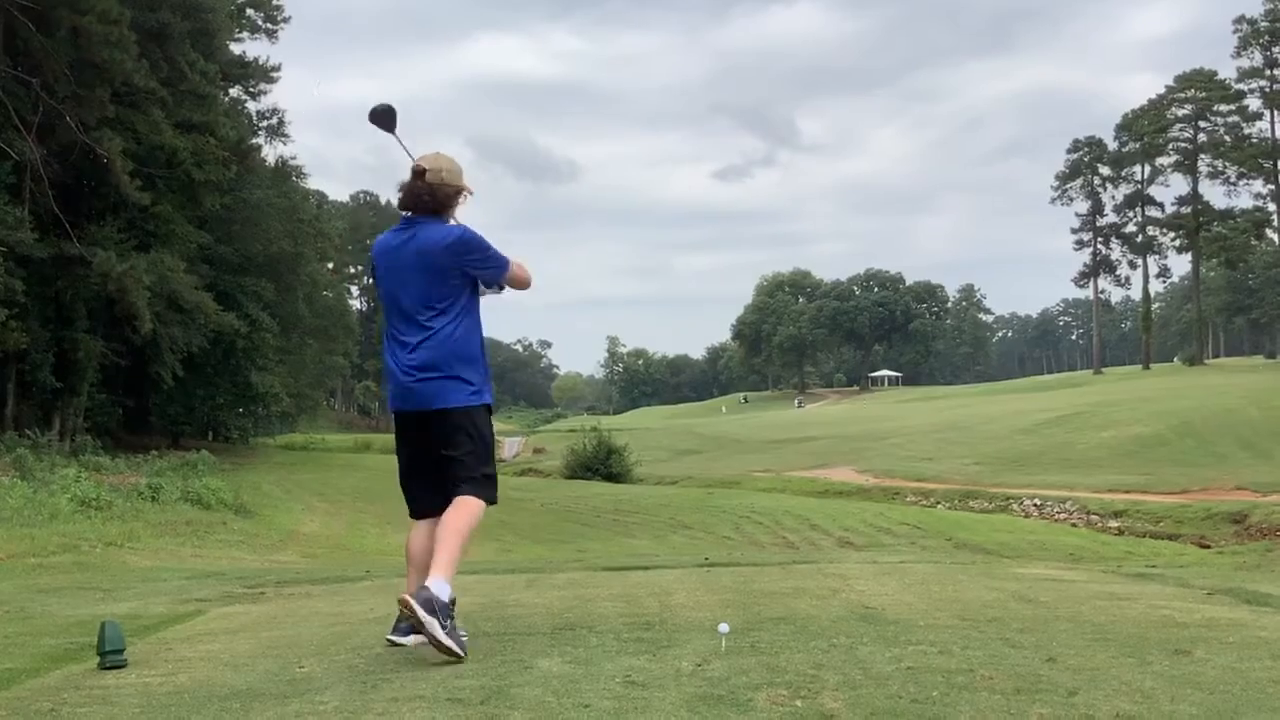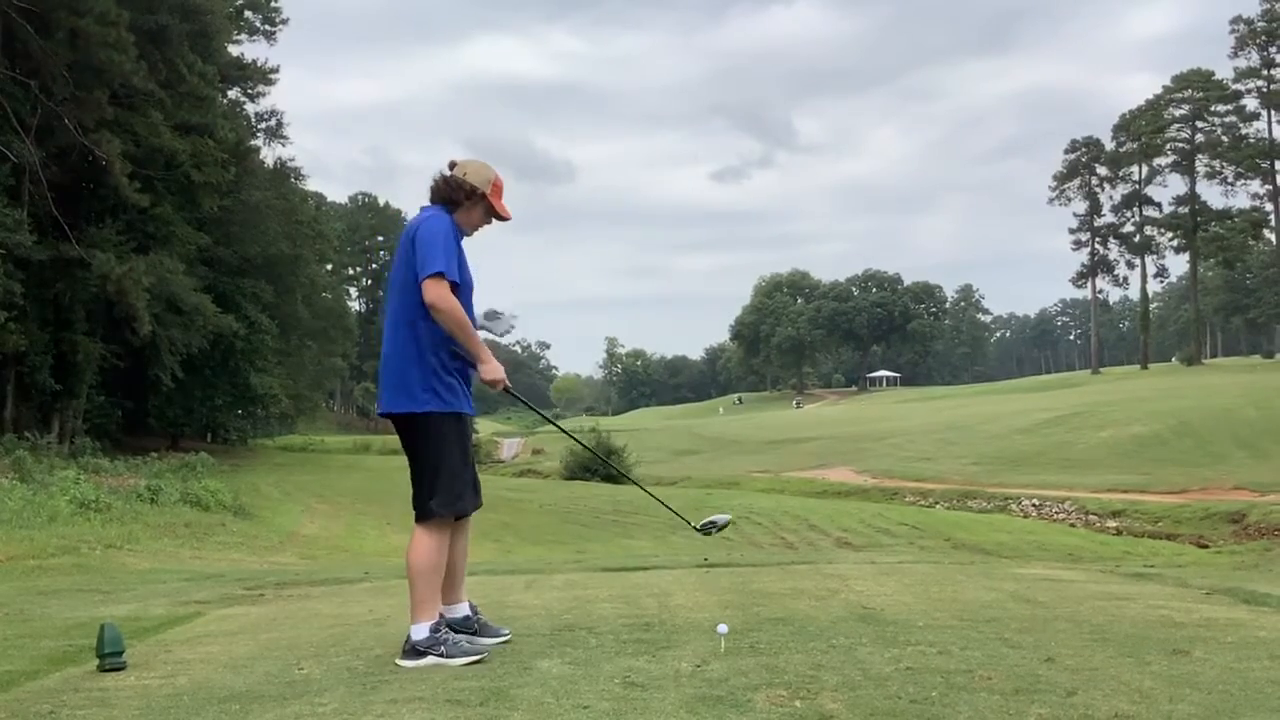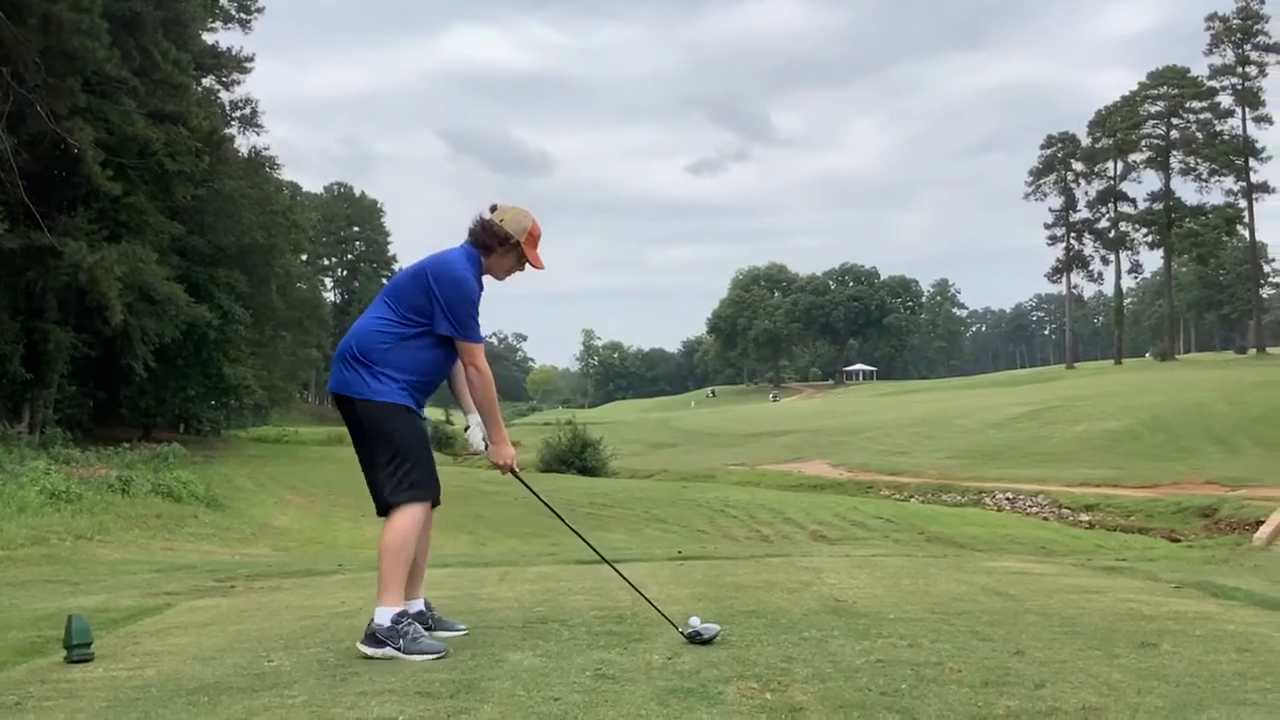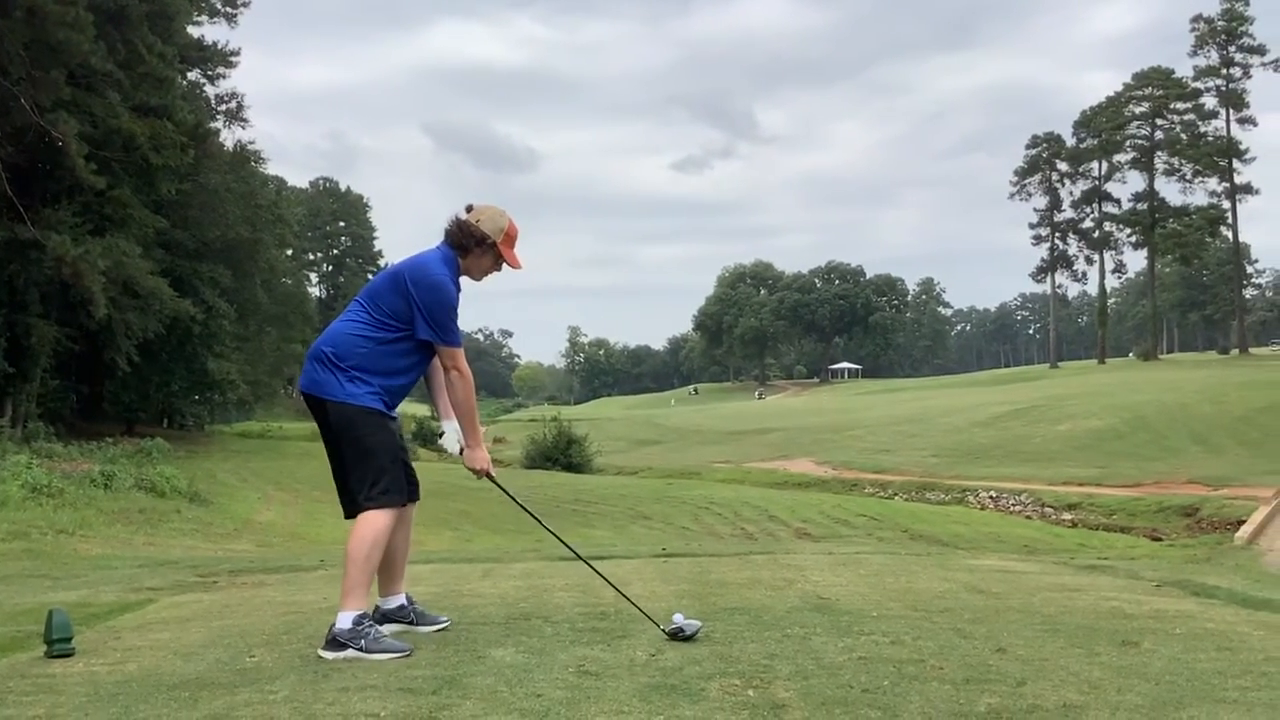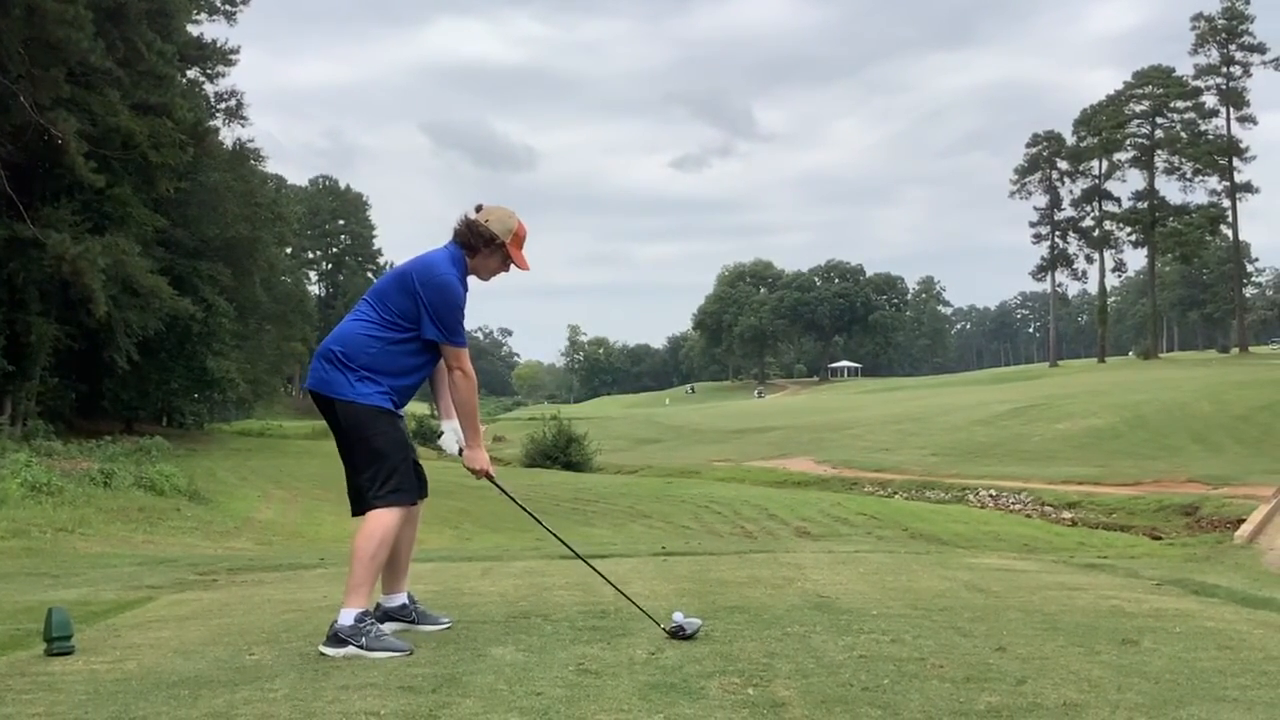
dt=1s
person 1, frame 1
left shoulder: (384, 246)
right shoulder: (455, 239)
right elbow: (518, 278)
right wrist: (516, 273)
left hip: (407, 391)
right hip: (454, 387)
left knee: (426, 505)
right knee: (469, 490)
left ankle: (413, 613)
right ankle: (435, 593)
person 1, frame 2
left shoulder: (435, 230)
right shoulder: (435, 225)
right elbow: (437, 298)
left wrist: (476, 327)
right wrist: (483, 356)
left hip: (435, 388)
right hip: (428, 390)
left knee: (459, 505)
right knee: (437, 511)
left ankle: (456, 613)
right ankle: (423, 636)
person 1, frame 3
left shoulder: (458, 270)
right shoulder: (456, 274)
left elbow: (456, 359)
right elbow: (476, 366)
left wrist: (474, 420)
right wrist: (499, 439)
left hip: (390, 386)
right hip: (371, 381)
left knee: (421, 497)
right knee: (411, 495)
left ankle: (411, 608)
right ankle: (385, 621)
person 1, frame 4
left shoulder: (435, 270)
right shoulder: (433, 278)
left elbow: (434, 360)
right elbow: (456, 369)
left wrist: (449, 424)
right wrist: (475, 443)
left hip: (354, 386)
right hip: (345, 385)
left knee: (402, 494)
right knee: (381, 499)
left ankle: (393, 605)
right ankle: (348, 627)
person 1, frame 5
left shoulder: (442, 270)
right shoulder: (442, 278)
left elbow: (439, 361)
right elbow: (460, 369)
left wrist: (449, 424)
right wrist: (474, 444)
left hip: (357, 384)
right hip: (353, 384)
left knee: (409, 491)
right knee: (390, 497)
left ankle: (394, 604)
right ankle: (350, 624)
